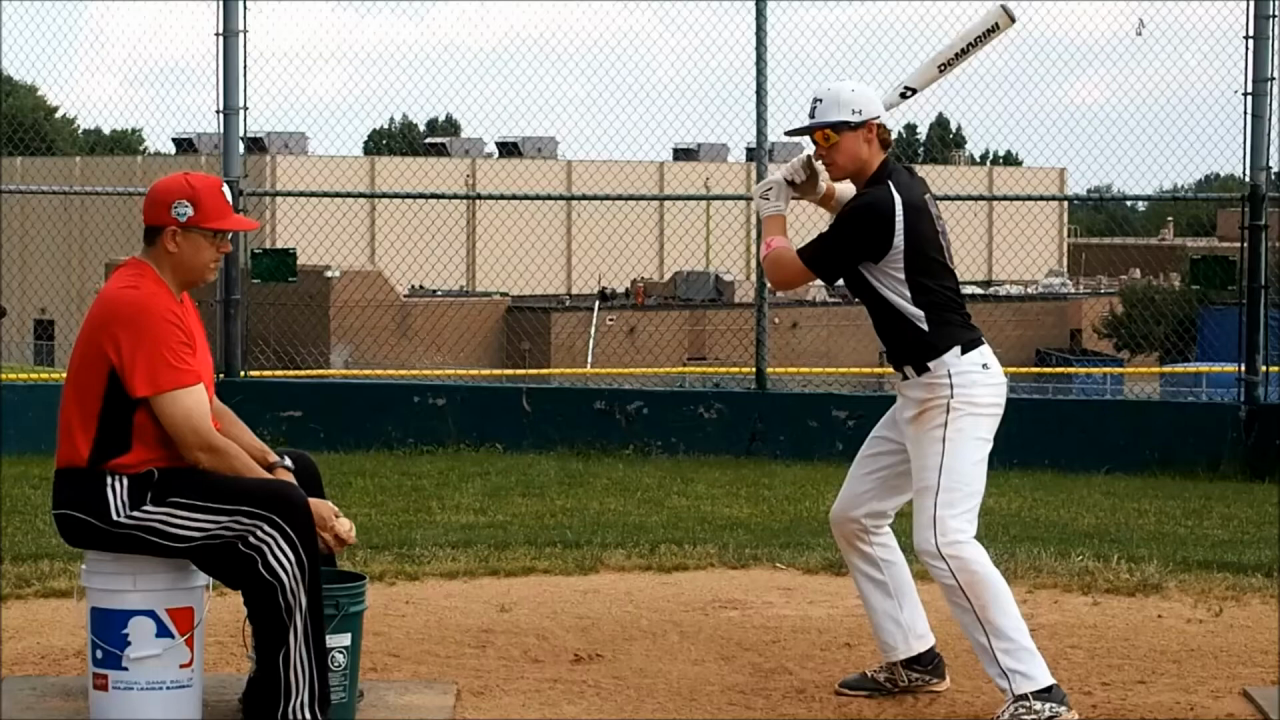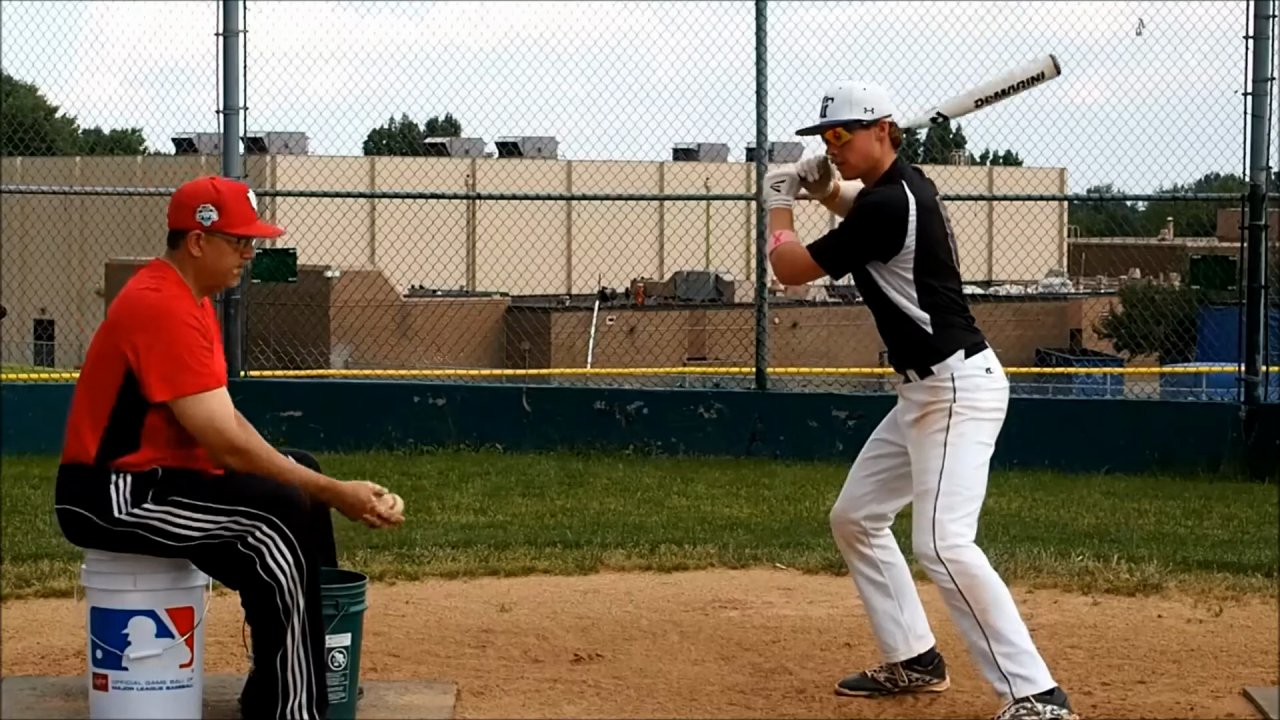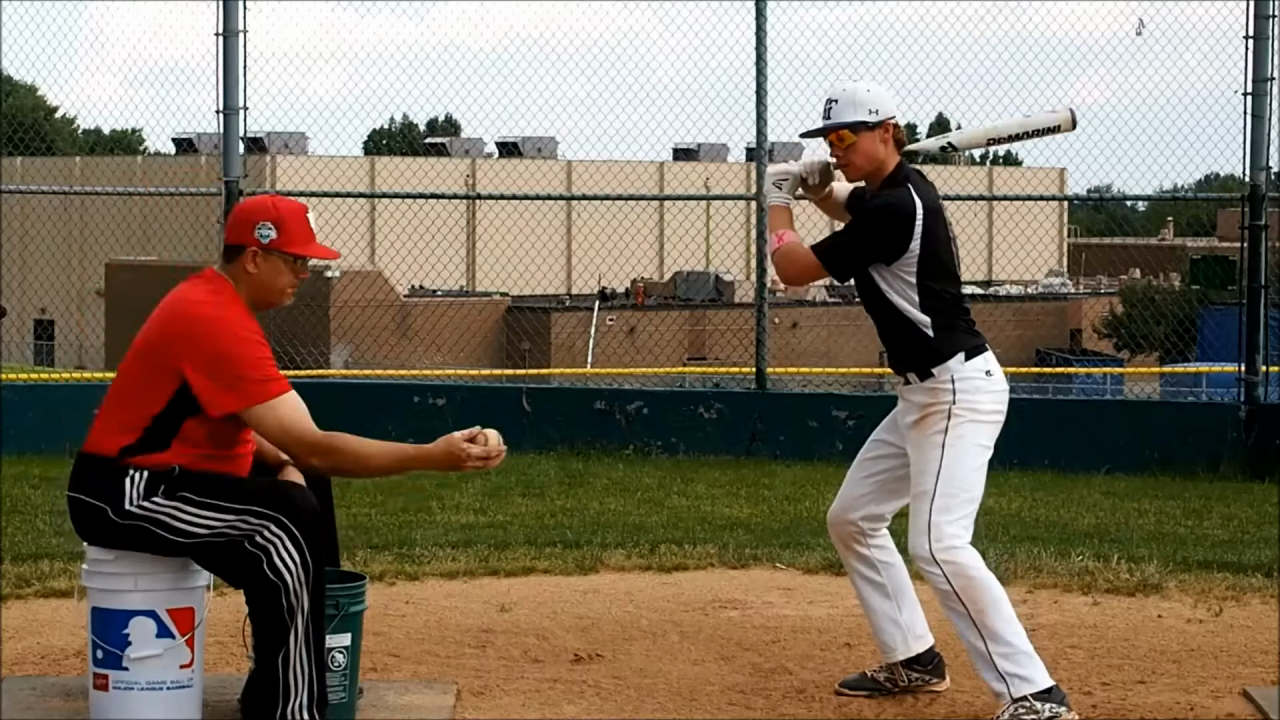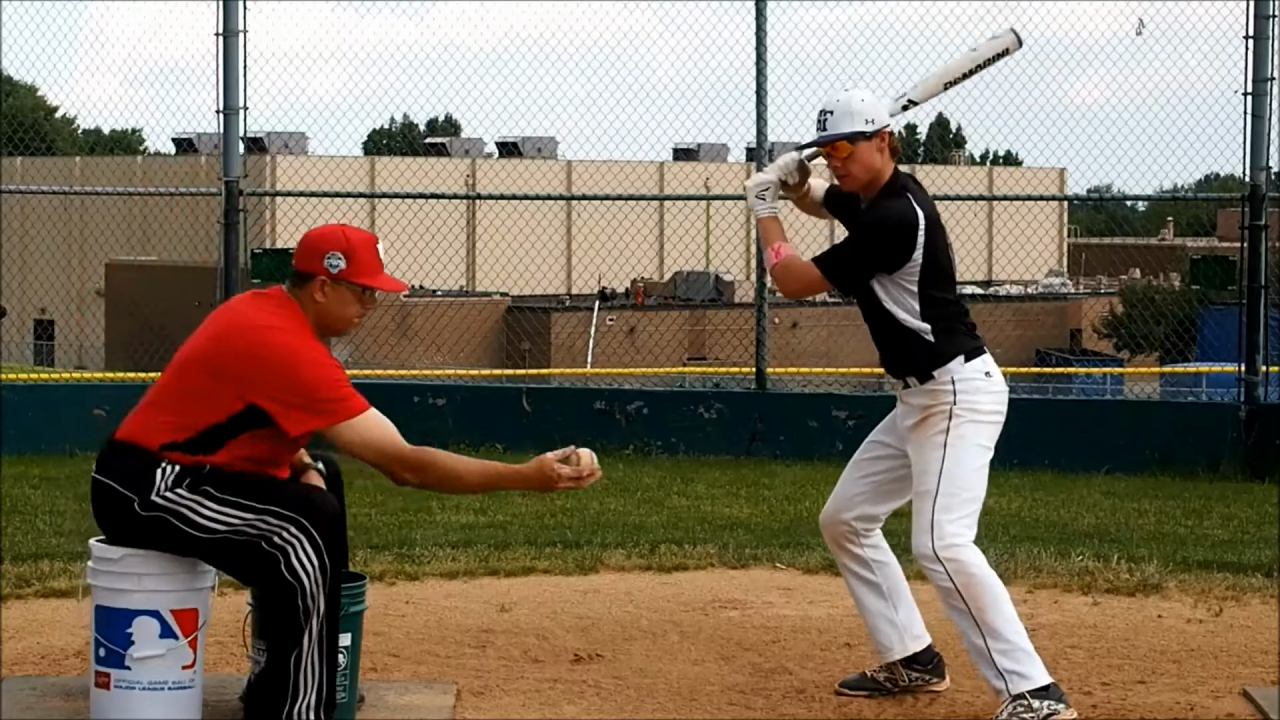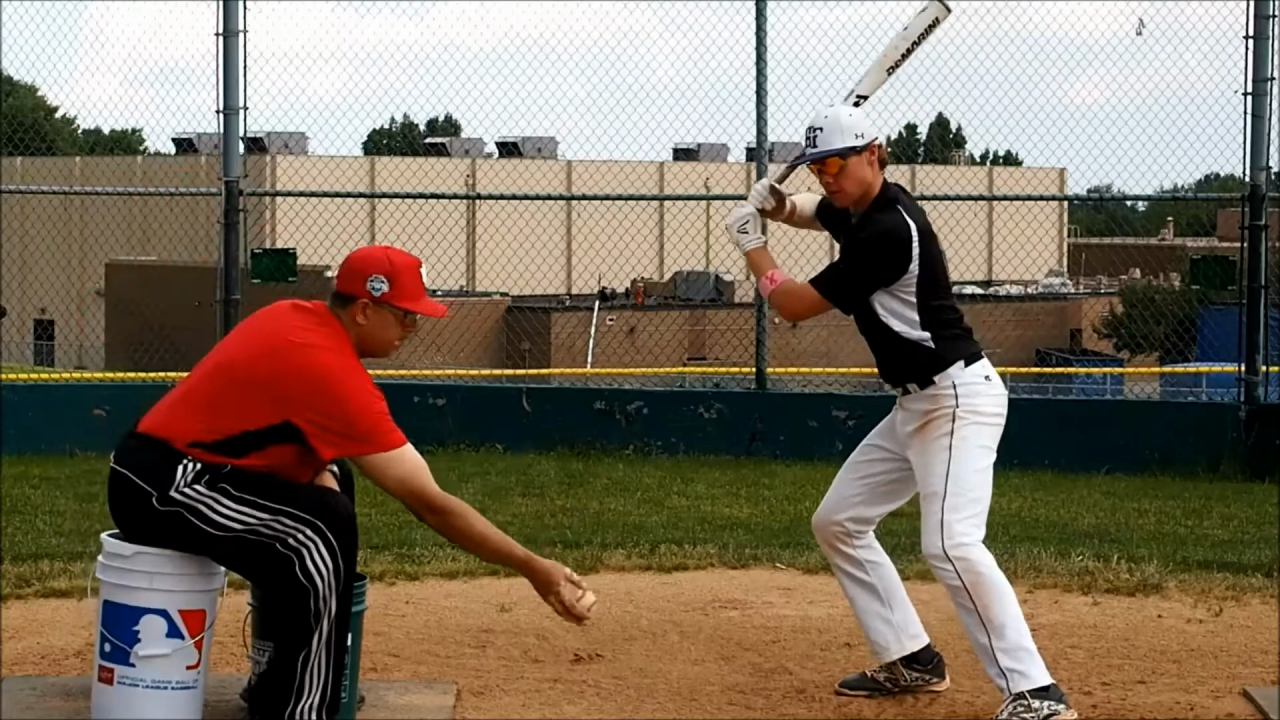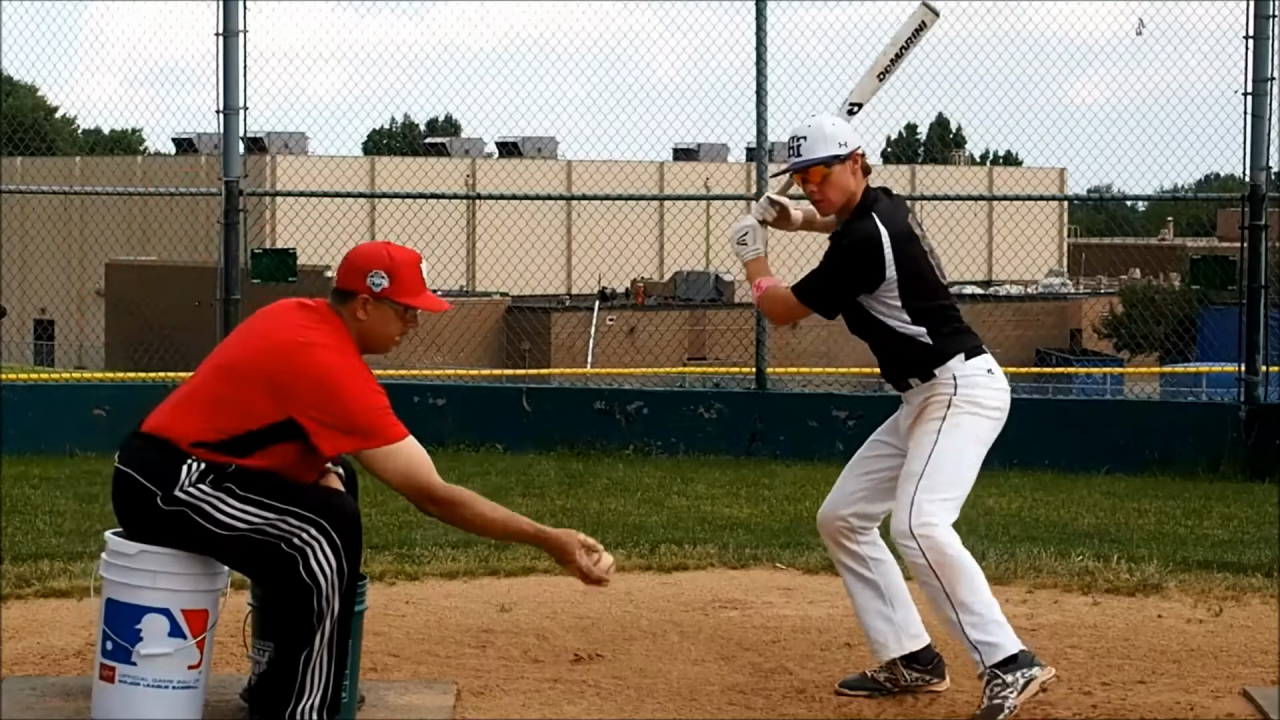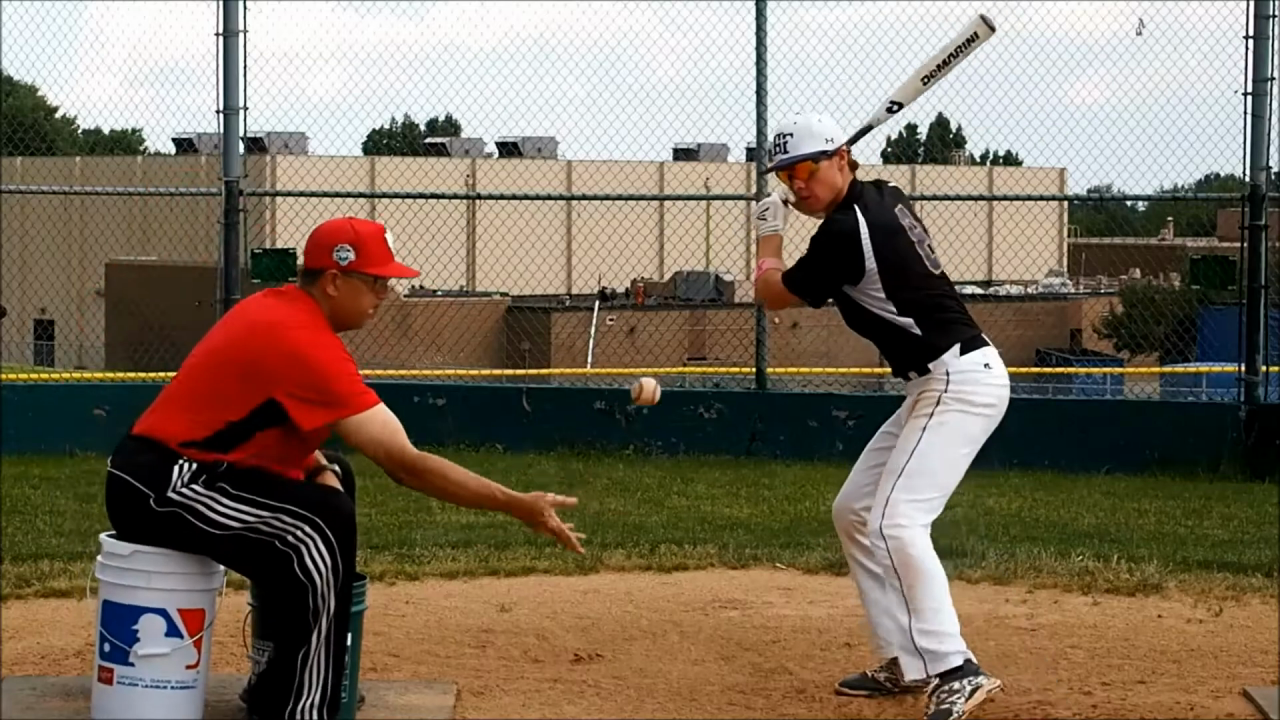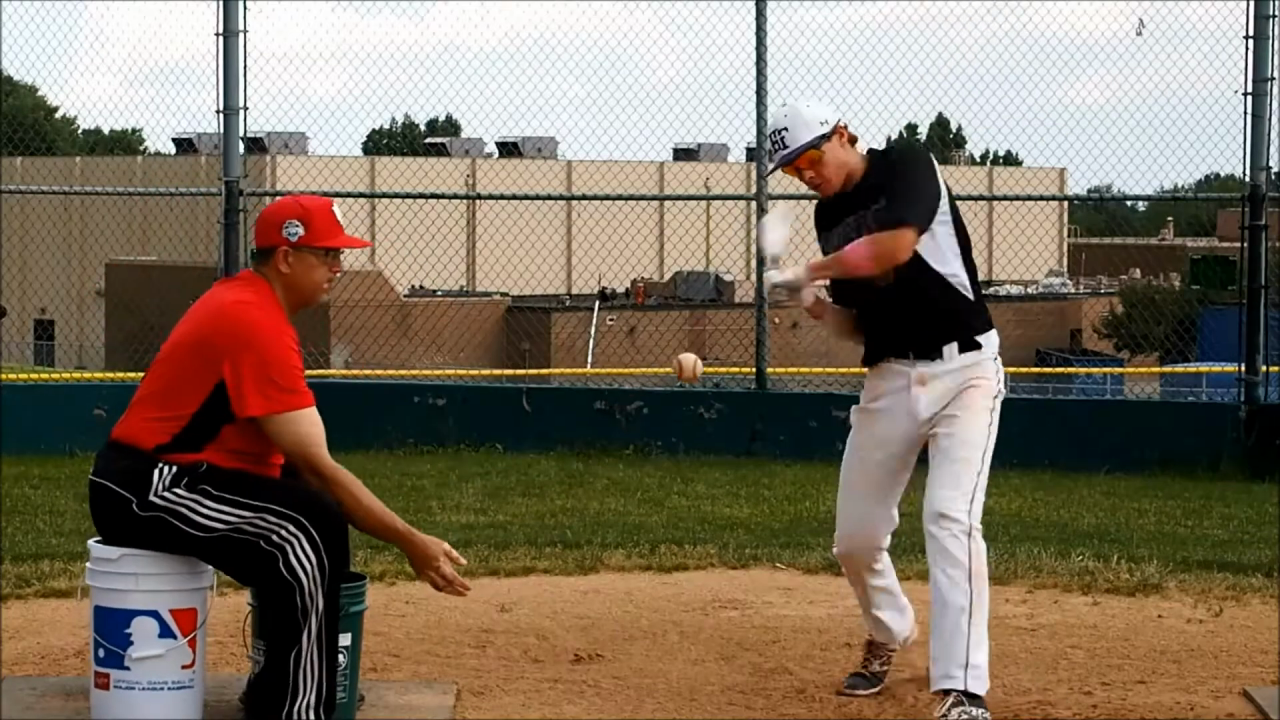
dt=0.2s
person 1, frame 1
left shoulder: (881, 206)
right shoulder: (895, 184)
left elbow: (783, 274)
right elbow: (852, 203)
left wrist: (770, 209)
right wrist: (812, 187)
left hip: (953, 383)
right hip: (924, 387)
left knee: (943, 538)
right knee: (854, 516)
right ankle: (914, 659)
person 1, frame 2
left shoulder: (894, 203)
right shoulder: (899, 187)
left elbow: (790, 268)
right elbow: (854, 205)
left wrist: (777, 204)
right wrist: (819, 183)
left hip: (956, 388)
right hip: (925, 390)
left knee: (941, 542)
right knee: (854, 517)
right ankle: (914, 659)
person 1, frame 3
left shoulder: (898, 207)
right shoulder: (891, 192)
left elbow: (793, 268)
right elbow: (845, 204)
left wrist: (777, 200)
right wrist: (815, 183)
left hip: (958, 391)
right hip: (924, 394)
left knee: (937, 543)
right knee: (850, 519)
right ankle: (914, 659)
person 1, frame 4
left shoulder: (896, 217)
right shoulder: (872, 197)
left elbow: (795, 282)
right elbow: (819, 200)
left wrist: (764, 213)
right wrist: (791, 183)
left hip: (958, 393)
right hip: (920, 398)
left knee: (941, 543)
right knee: (844, 520)
right ankle: (913, 659)
person 1, frame 5
left shoulder: (889, 230)
right shoulder: (866, 206)
left elbow: (795, 305)
right elbow: (812, 210)
left wrist: (751, 243)
right wrist: (776, 205)
left hip: (958, 396)
right hip: (917, 403)
left knee: (950, 543)
right knee: (837, 521)
right ankle: (912, 659)
person 1, frame 6
left shoulder: (864, 240)
right shoulder: (873, 209)
left elbow: (779, 311)
right elbow: (833, 219)
left wrist: (751, 252)
right wrist: (784, 214)
left hip: (962, 389)
right hip: (928, 397)
left knee: (918, 523)
right knee: (841, 518)
left ankle: (1008, 662)
right ankle: (911, 658)
person 1, frame 7
left shoulder: (847, 229)
right shoulder: (876, 196)
left elbow: (771, 294)
left wrist: (767, 232)
right wrist: (794, 204)
left hip: (960, 380)
right hip: (929, 385)
left knee: (893, 516)
right knee: (852, 513)
right ankle: (906, 660)
person 1, frame 8
left shoulder: (908, 164)
right shoulder: (830, 215)
left elbow: (892, 247)
right elbow: (845, 319)
left wrist: (806, 271)
right wrist: (814, 296)
left hip: (967, 370)
right hip: (891, 379)
left knee: (951, 521)
right knee: (860, 531)
right ankle: (887, 632)
person 2, frame 1
left shoulder: (166, 294)
right shoulder: (145, 306)
left elbow: (206, 407)
right elbow: (202, 447)
left wrist: (274, 464)
right wrist: (301, 507)
left hip: (142, 477)
right hip: (105, 499)
left knee: (299, 473)
right knee: (281, 518)
person 2, frame 2
left shoulder: (180, 293)
right shoulder: (167, 309)
left elbow: (217, 419)
right elbow: (229, 447)
right wrist: (335, 494)
left hip: (151, 474)
right hip: (111, 497)
left knee: (301, 484)
right knee: (280, 520)
person 2, frame 3
left shoulder: (210, 295)
right shoulder: (218, 322)
left elbow: (228, 408)
right elbow: (314, 448)
left wrist: (276, 460)
right wrist: (434, 455)
left hip: (153, 473)
right hip: (124, 496)
left knee: (297, 485)
right knee: (284, 523)
person 2, frame 4
left shoulder: (261, 306)
right shoulder: (288, 347)
right elbow: (404, 463)
left wrist: (299, 464)
right wrist: (522, 476)
left hip: (162, 472)
right hip: (144, 492)
left knee: (319, 479)
right knee: (309, 521)
person 2, frame 5
left shoulder: (295, 316)
right shoulder: (333, 372)
right elbow: (431, 503)
left wrist: (314, 469)
right wrist: (535, 568)
left hip: (174, 470)
right hip: (160, 489)
left knee: (326, 485)
right knee: (324, 528)
person 2, frame 6
left shoulder: (298, 315)
right shoulder: (334, 368)
right elbow: (430, 496)
left wrist: (320, 469)
right wrist: (547, 540)
left hip: (176, 471)
right hip: (165, 487)
left knee: (328, 490)
right knee: (330, 527)
person 2, frame 7
left shoulder: (278, 305)
right shoulder: (307, 343)
right elbow: (407, 462)
left wrist: (316, 466)
right wrist: (519, 505)
left hip: (180, 476)
right hip: (160, 489)
left knee: (322, 494)
right knee: (319, 529)
person 2, frame 8
left shoulder: (244, 298)
right shoulder: (260, 325)
left elbow: (253, 418)
right elbow: (316, 468)
left wrist: (318, 472)
right wrist: (410, 542)
left hip: (165, 478)
right hip: (144, 492)
left knee: (323, 504)
right knee: (310, 522)
